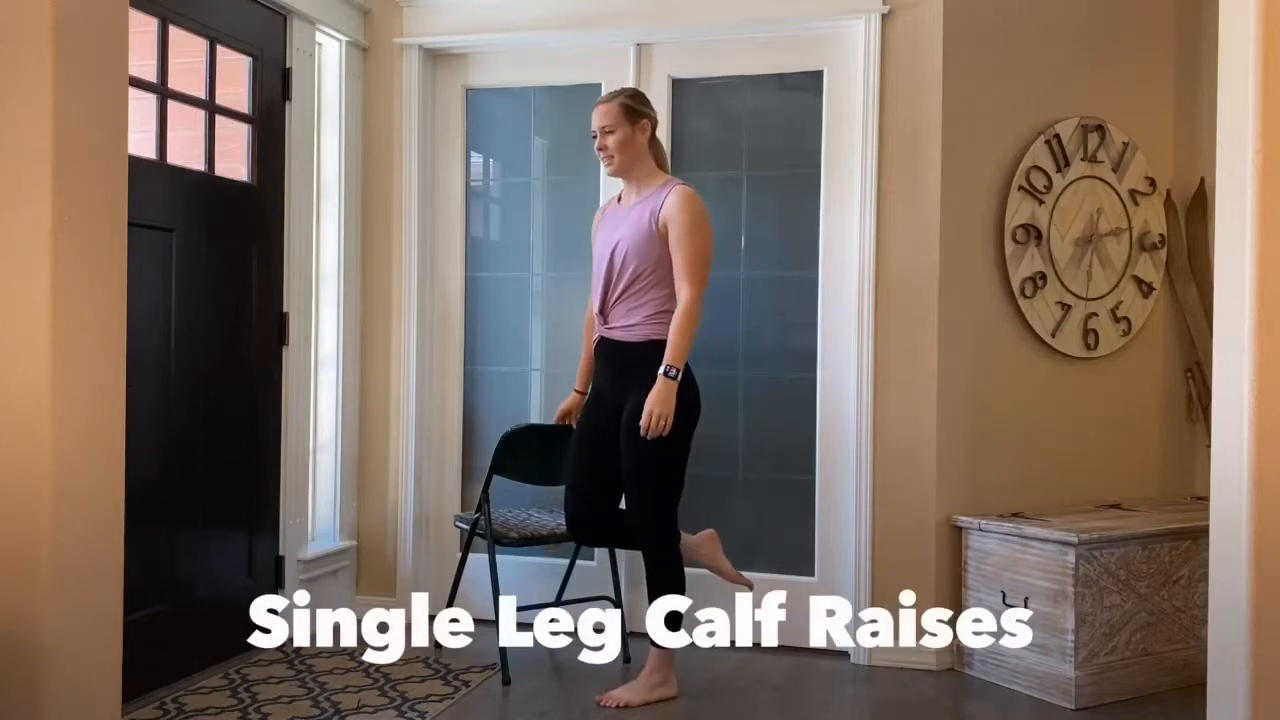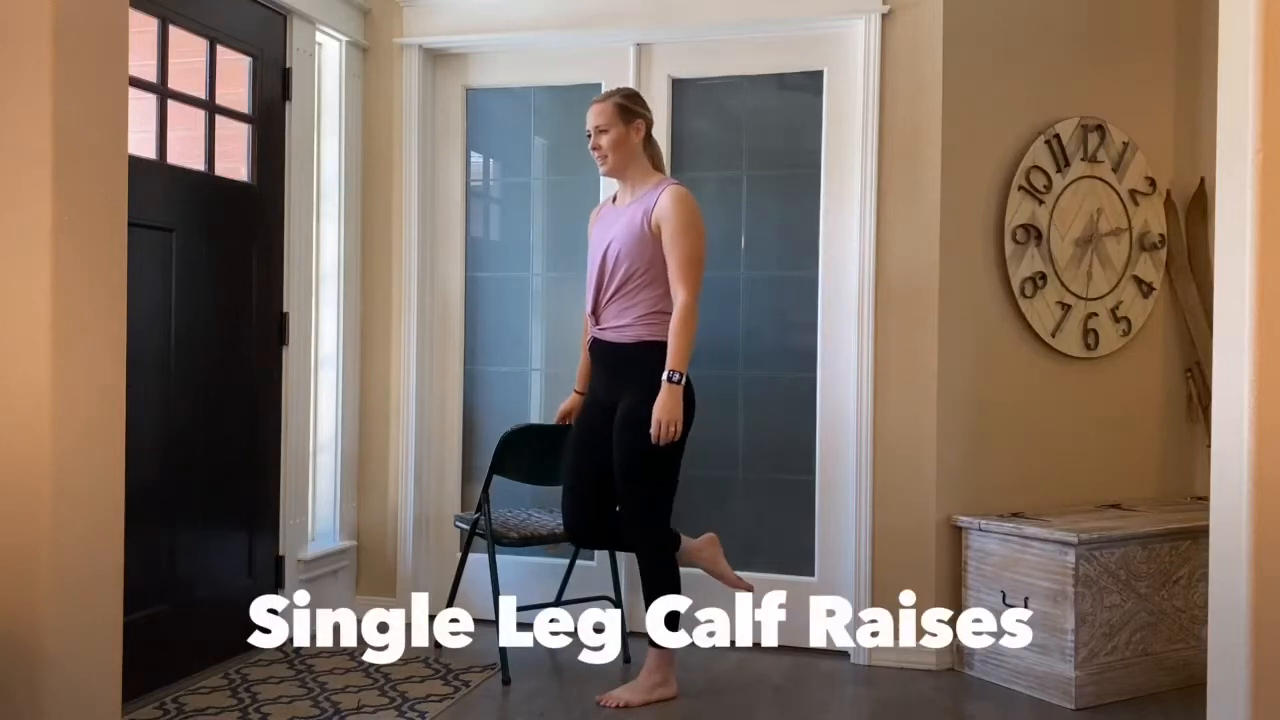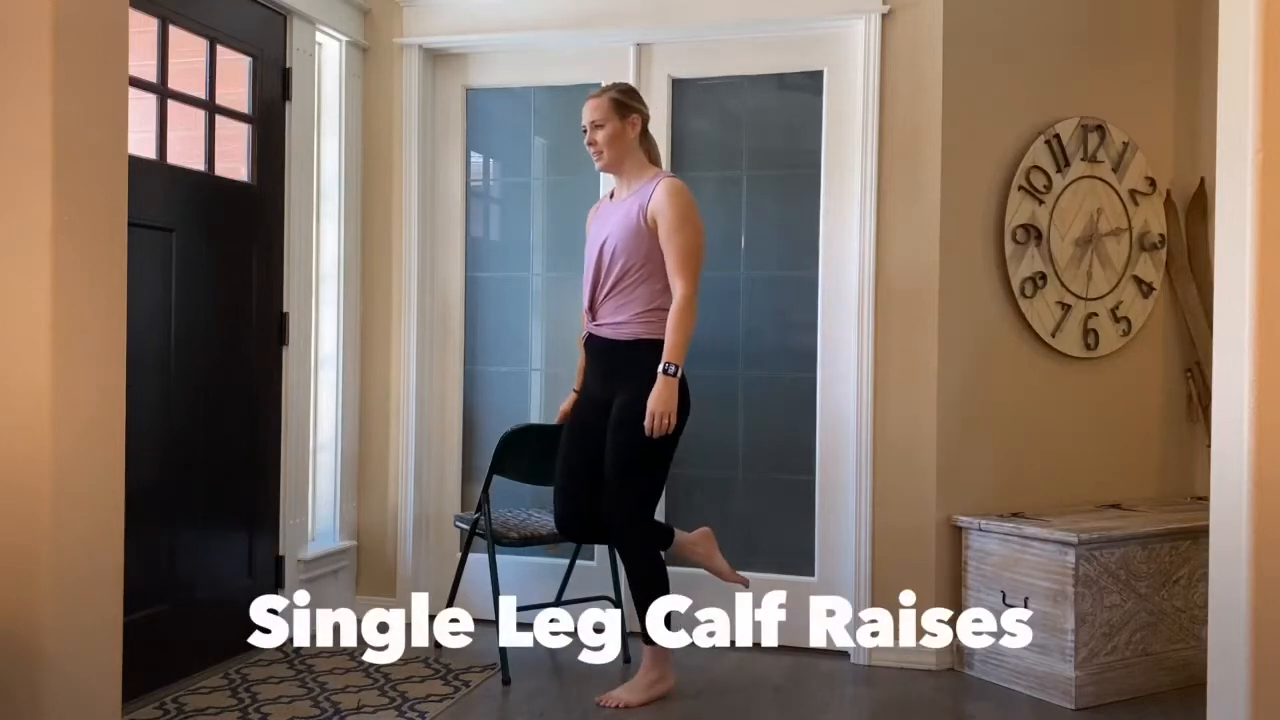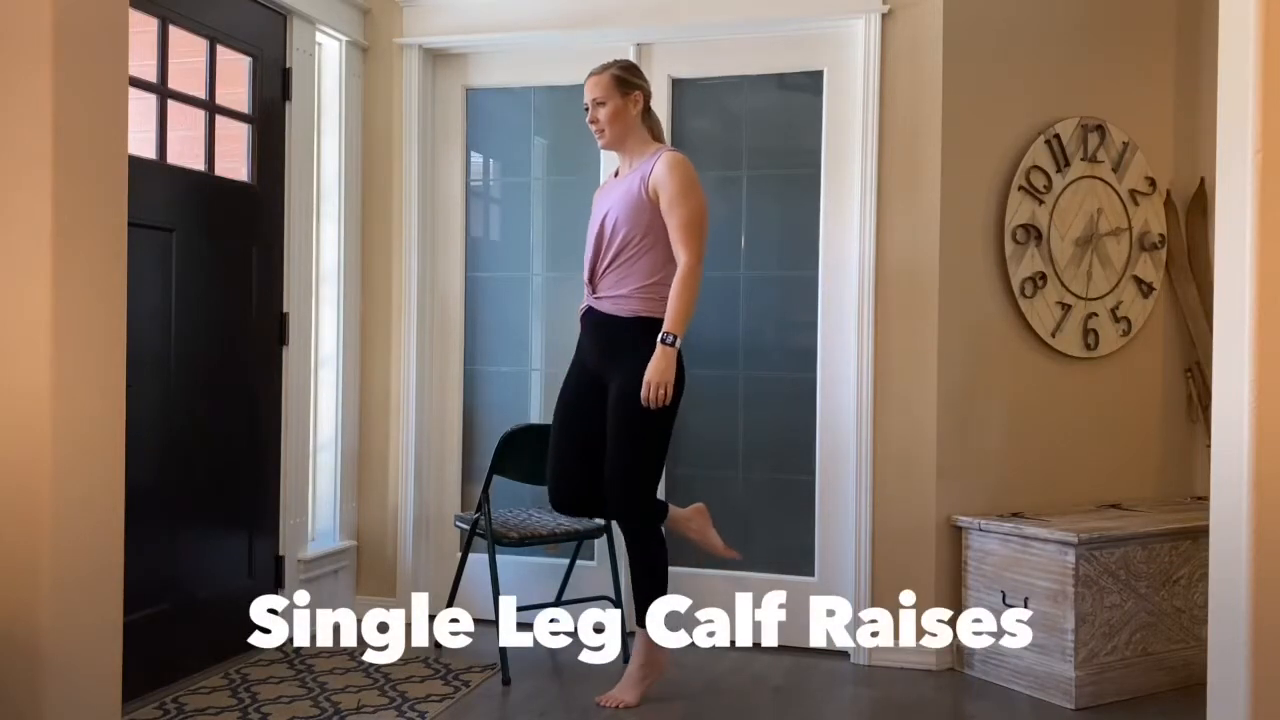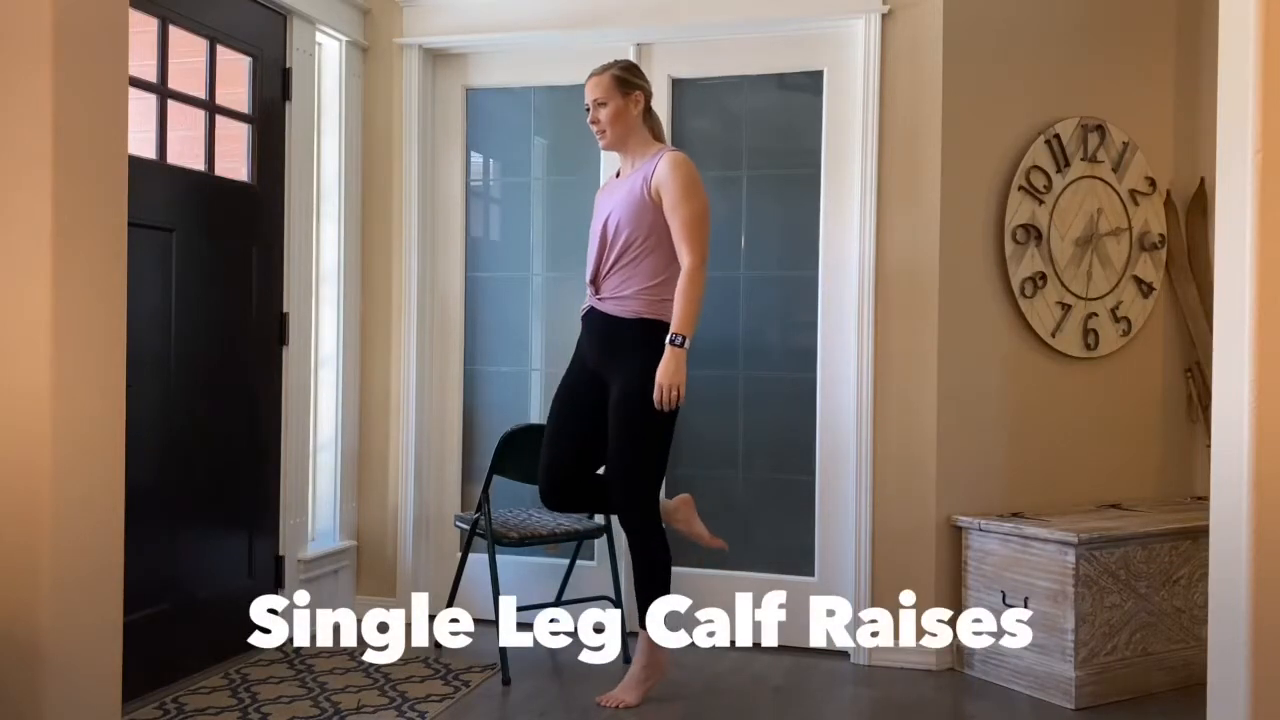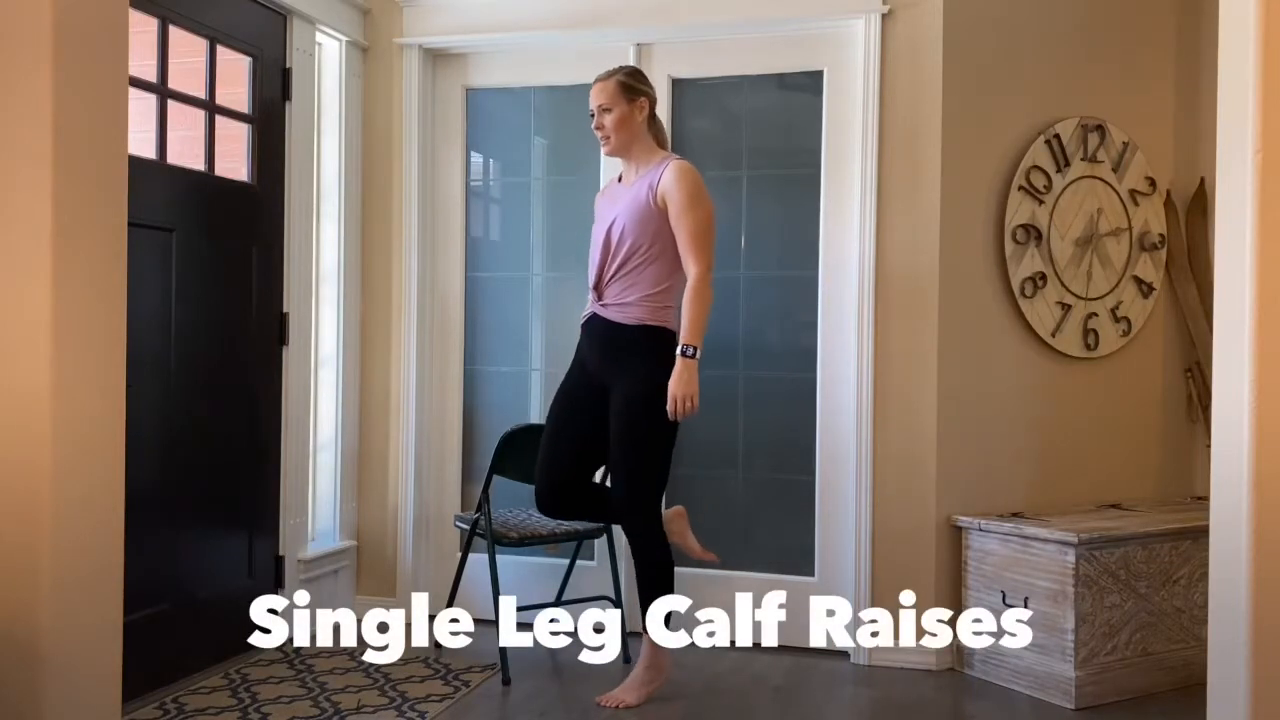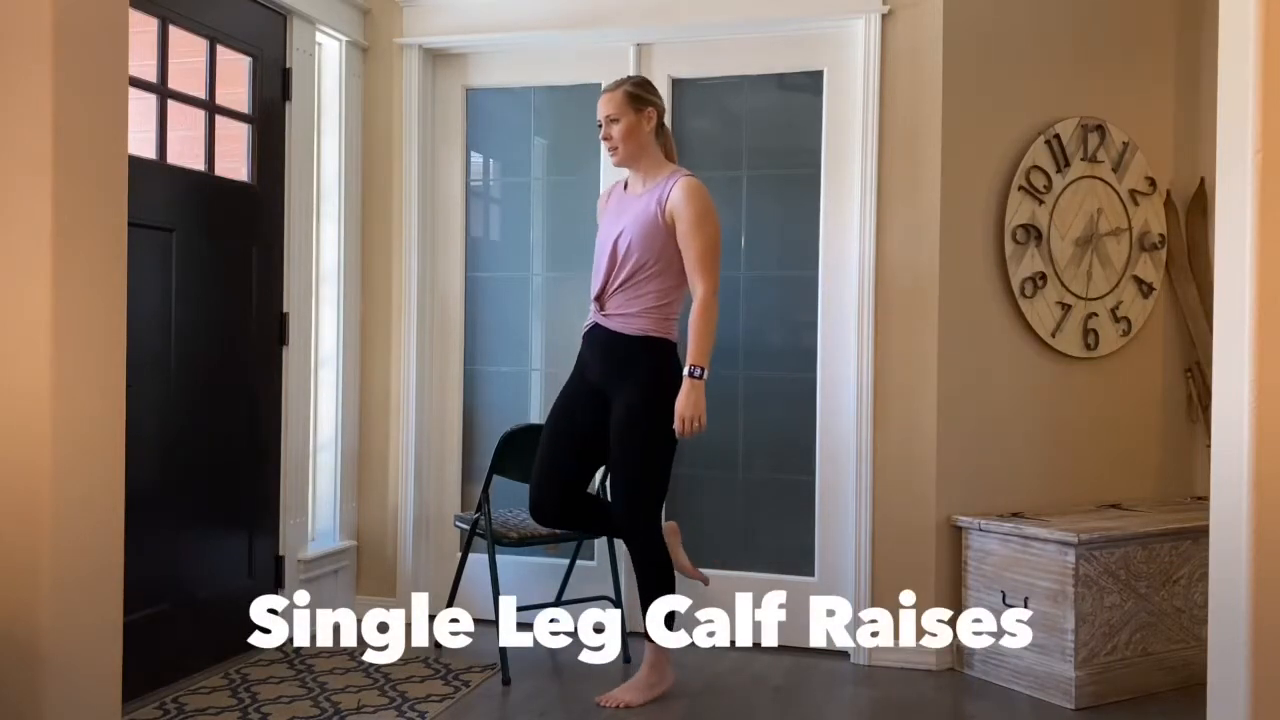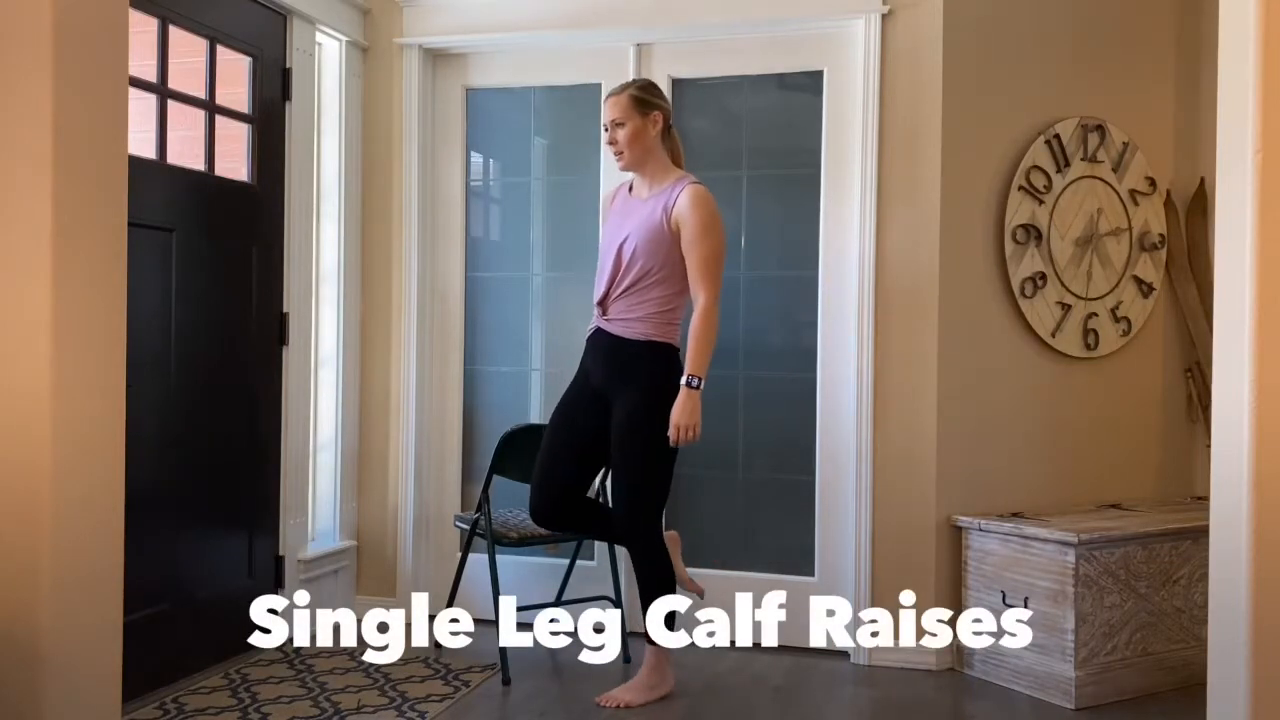
dt=0.2s
person 1, frame 1
left shoulder: (679, 202)
right shoulder: (606, 214)
left elbow: (689, 299)
left wrist: (668, 381)
right wrist: (580, 387)
left hip: (654, 376)
right hip: (611, 377)
left knee: (650, 522)
right knee: (584, 516)
left ankle: (661, 672)
right ankle: (694, 546)
person 1, frame 2
left shoulder: (671, 201)
right shoulder: (601, 214)
left elbow: (685, 301)
left wrist: (673, 386)
right wrist: (579, 389)
left hip: (649, 375)
right hip: (607, 377)
left knee: (643, 522)
right knee: (583, 521)
left ankle: (660, 672)
right ankle: (691, 548)
person 1, frame 3
left shoulder: (666, 195)
right shoulder: (600, 210)
left elbow: (684, 293)
left wrist: (669, 378)
right wrist: (578, 387)
left hip: (644, 371)
right hip: (601, 374)
left knee: (627, 518)
right knee: (573, 515)
left ankle: (656, 668)
right ankle: (685, 543)
person 1, frame 4
left shoulder: (669, 168)
right shoulder: (607, 186)
left elbow: (688, 265)
left wrist: (668, 347)
left hip: (641, 345)
right hip: (593, 346)
left knee: (626, 498)
right knee: (568, 489)
left ankle: (649, 653)
right ankle: (679, 519)
person 1, frame 5
left shoulder: (670, 169)
right shoulder: (609, 185)
left elbow: (692, 265)
left wrist: (676, 348)
left hip: (641, 344)
right hip: (593, 343)
left knee: (632, 502)
right knee: (559, 484)
left ankle: (650, 654)
right ankle: (671, 510)
person 1, frame 6
left shoulder: (675, 177)
right shoulder: (609, 191)
left elbow: (698, 275)
left wrist: (687, 360)
left hip: (645, 354)
right hip: (593, 348)
left knee: (634, 510)
right knee: (554, 491)
left ankle: (654, 660)
right ankle: (666, 522)
person 1, frame 7
left shoulder: (683, 192)
right shoulder: (610, 198)
left elbow: (704, 293)
left wrist: (693, 379)
left hip: (646, 365)
right hip: (594, 358)
left knee: (635, 517)
right knee: (549, 501)
left ankle: (658, 667)
right ankle: (661, 538)
person 1, frame 8
left shoulder: (690, 200)
right shoulder: (614, 200)
left elbow: (706, 303)
left wrist: (691, 390)
left hip: (648, 370)
right hip: (597, 361)
left knee: (636, 519)
right knee: (550, 502)
left ankle: (658, 669)
right ankle: (660, 548)
